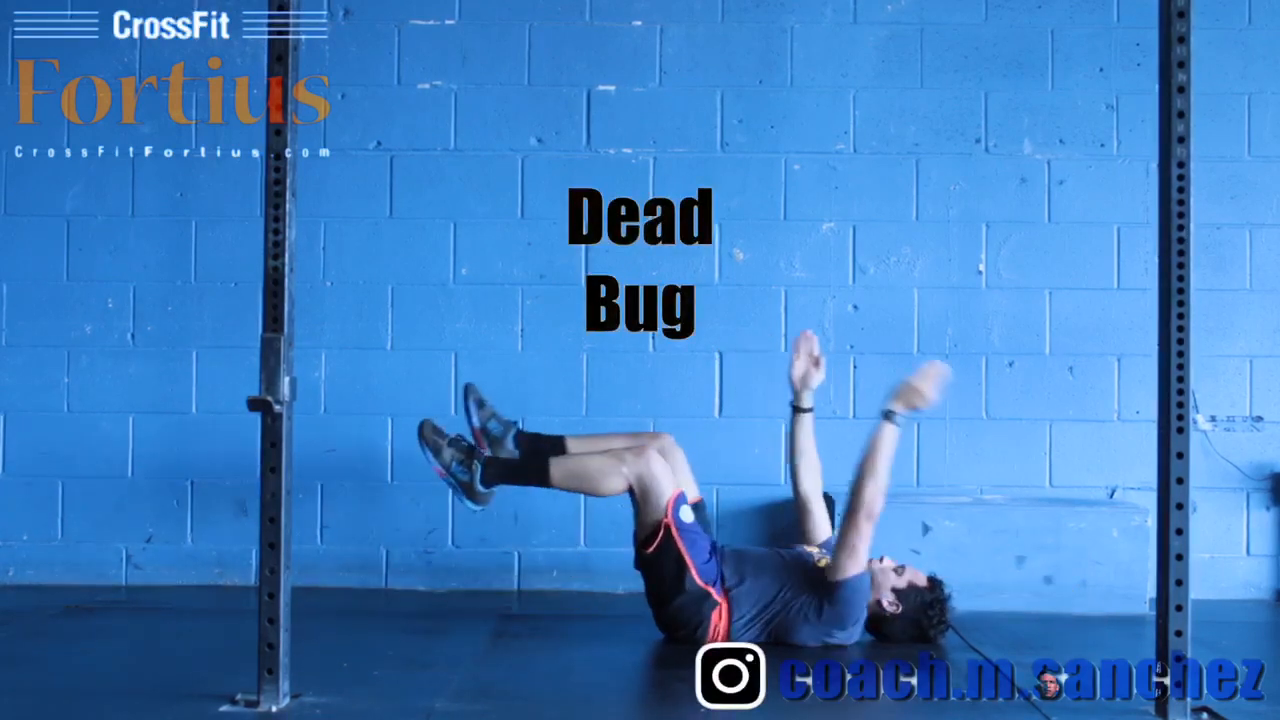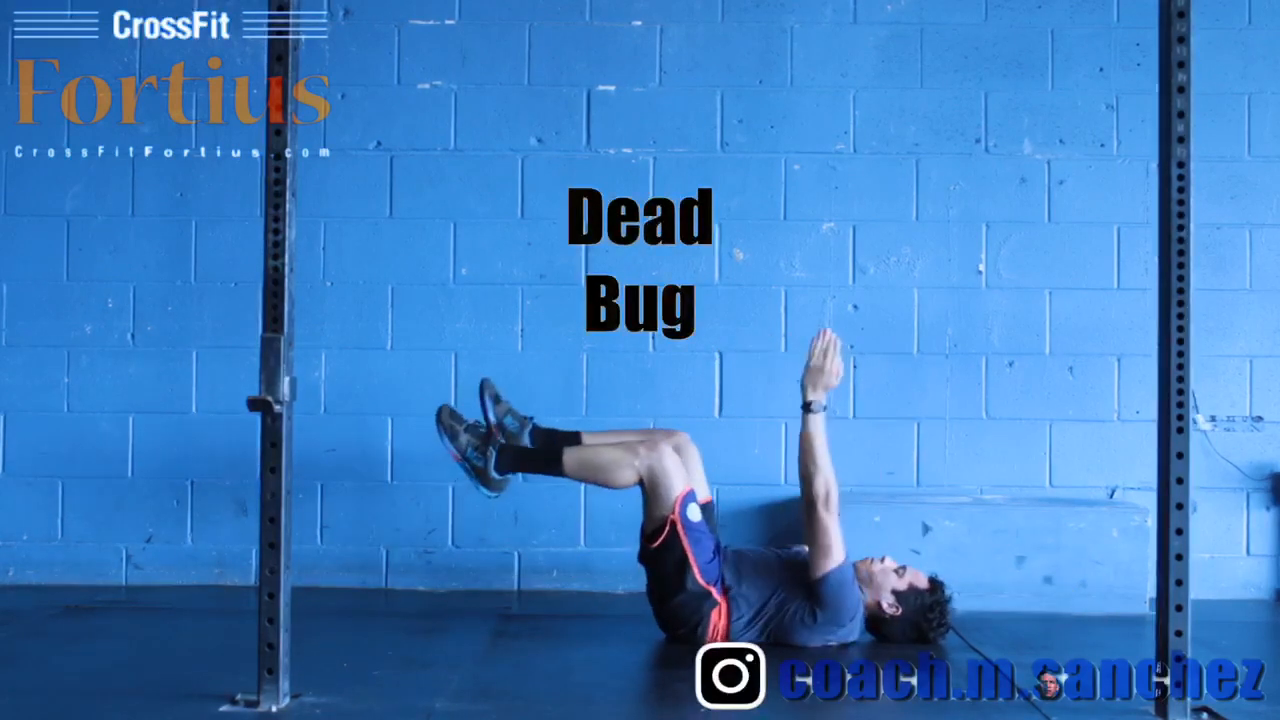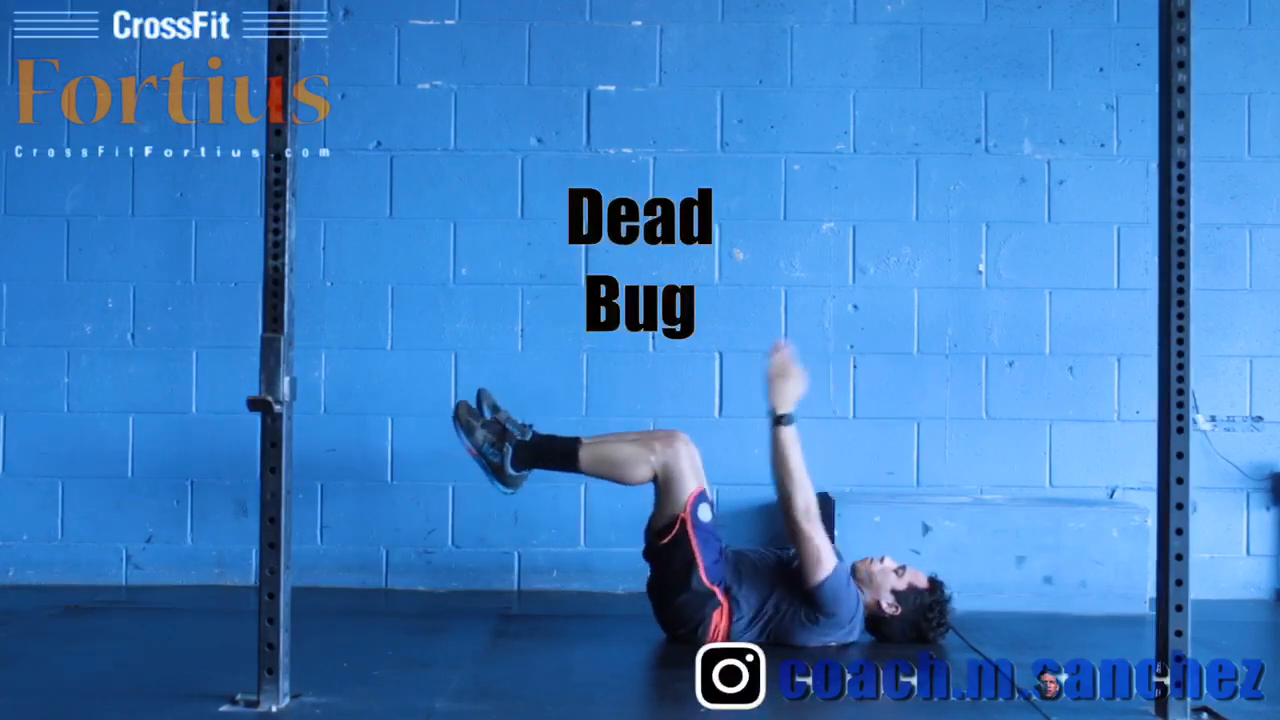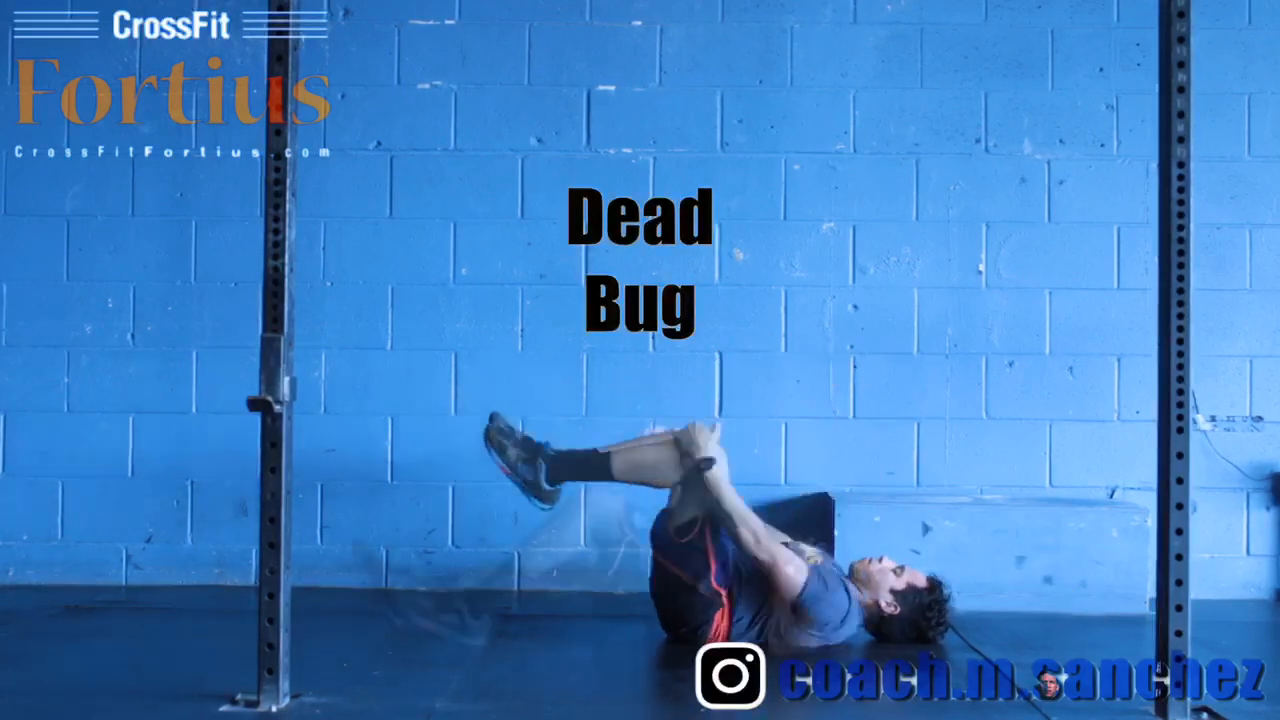
dt=0.3s
person 1, frame 1
left shoulder: (845, 610)
right shoulder: (829, 565)
left elbow: (864, 514)
right elbow: (808, 489)
left wrist: (894, 415)
right wrist: (803, 397)
left hip: (700, 605)
right hip: (705, 580)
left knee: (643, 462)
right knee: (660, 444)
left ankle: (483, 474)
right ankle: (512, 443)
person 1, frame 2
left shoulder: (842, 606)
right shoulder: (839, 583)
left elbow: (825, 504)
right elbow: (815, 493)
left wrist: (817, 399)
right wrist: (809, 397)
left hip: (701, 603)
right hip: (709, 580)
left knee: (654, 455)
right knee: (676, 443)
left ankle: (499, 461)
right ankle: (532, 439)
person 1, frame 3
left shoulder: (839, 607)
right shoulder: (839, 580)
left elbow: (805, 516)
right elbow: (800, 518)
left wrist: (783, 413)
right wrist: (784, 410)
left hip: (700, 606)
right hip: (705, 589)
left knee: (673, 449)
right knee: (671, 447)
left ankle: (518, 458)
right ankle: (524, 444)
person 1, frame 4
left shoulder: (832, 607)
right shoulder: (835, 582)
left elbow: (764, 548)
right elbow: (781, 547)
left wrist: (707, 463)
left hip: (703, 607)
right hip: (702, 595)
left knee: (695, 452)
right knee: (695, 448)
left ankle: (552, 471)
right ankle: (549, 465)
